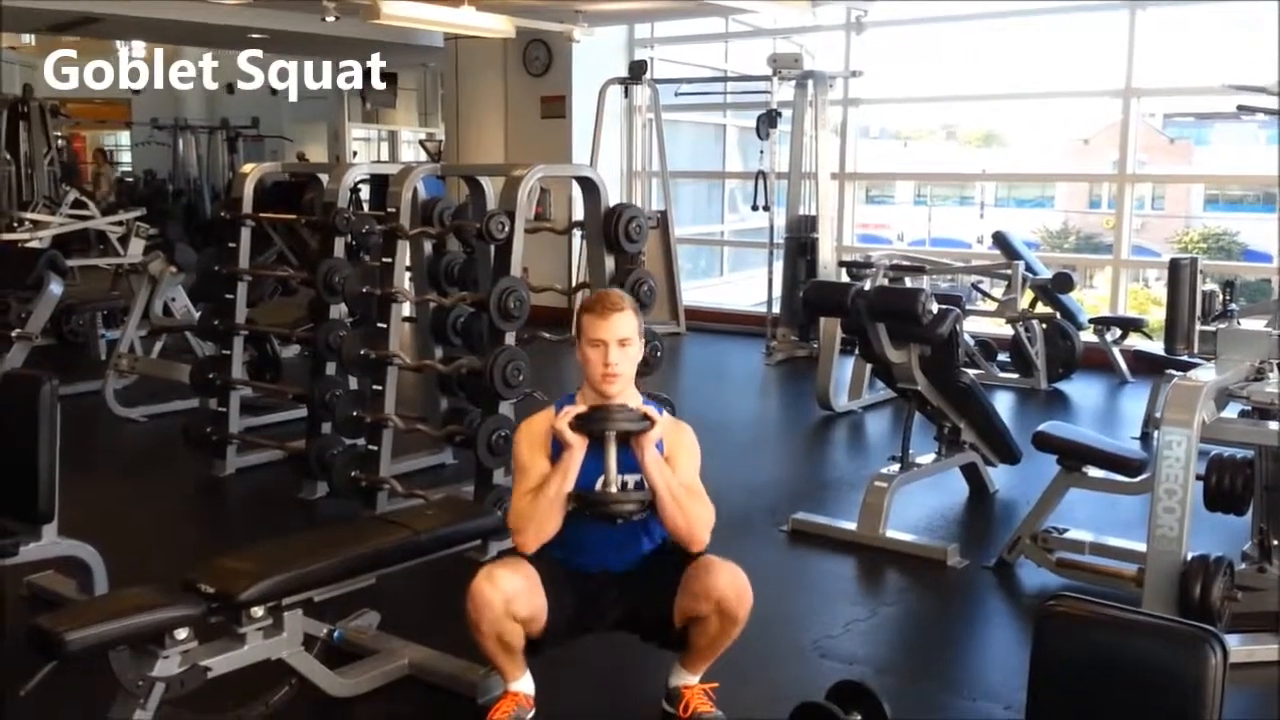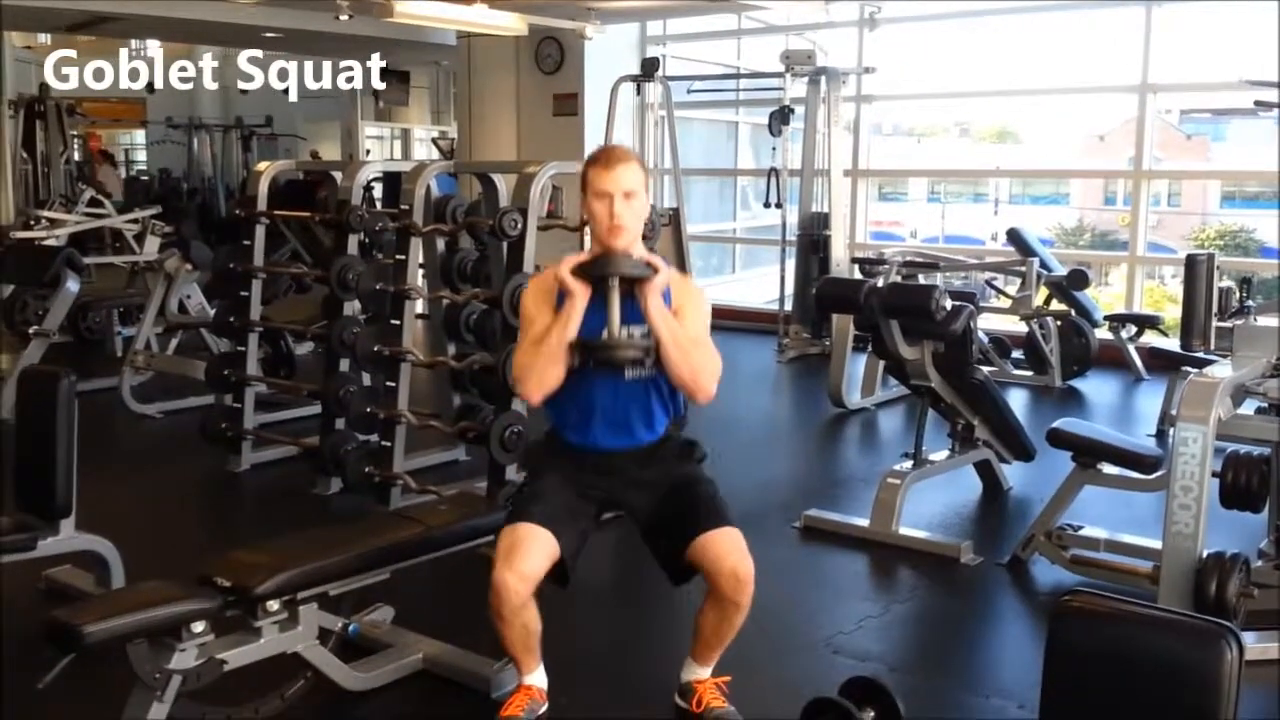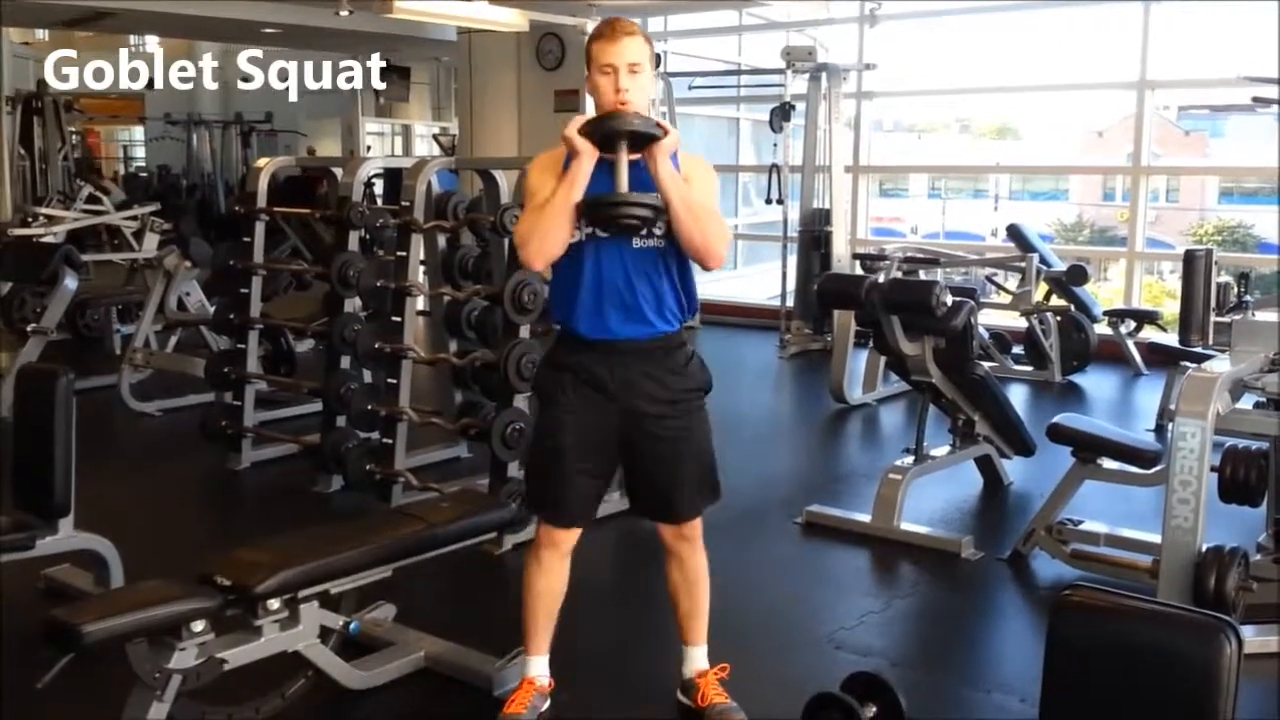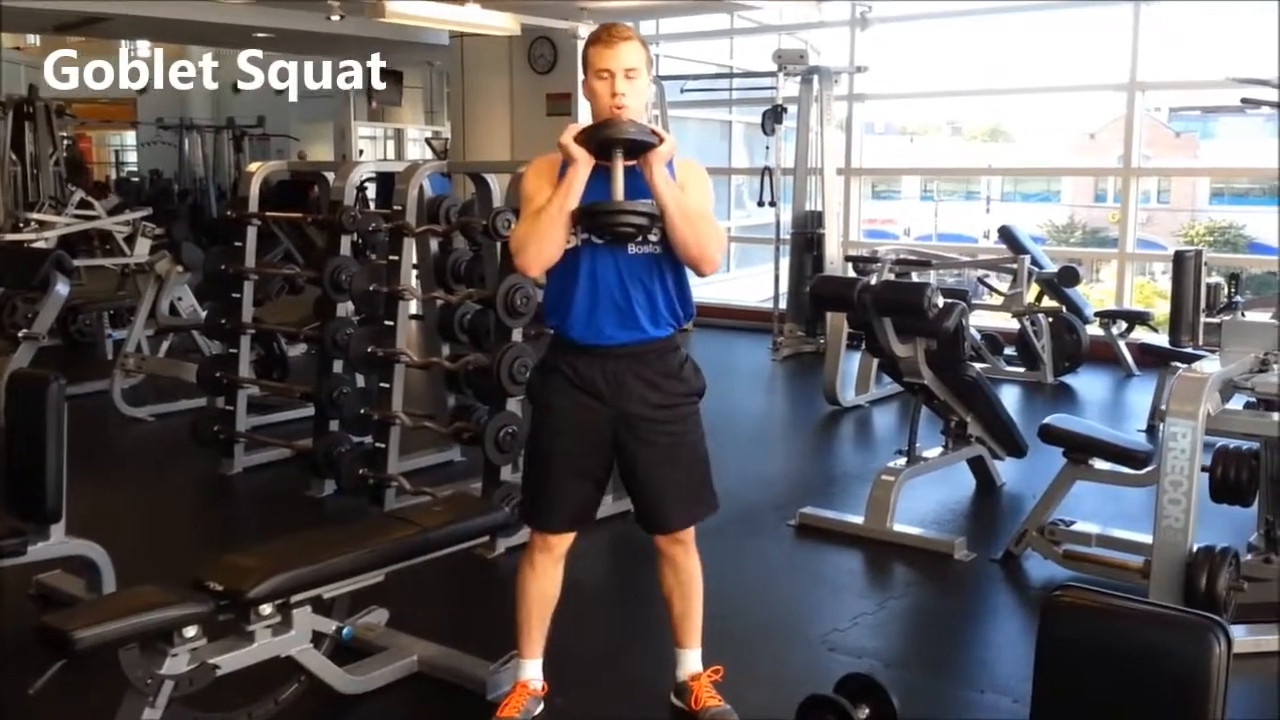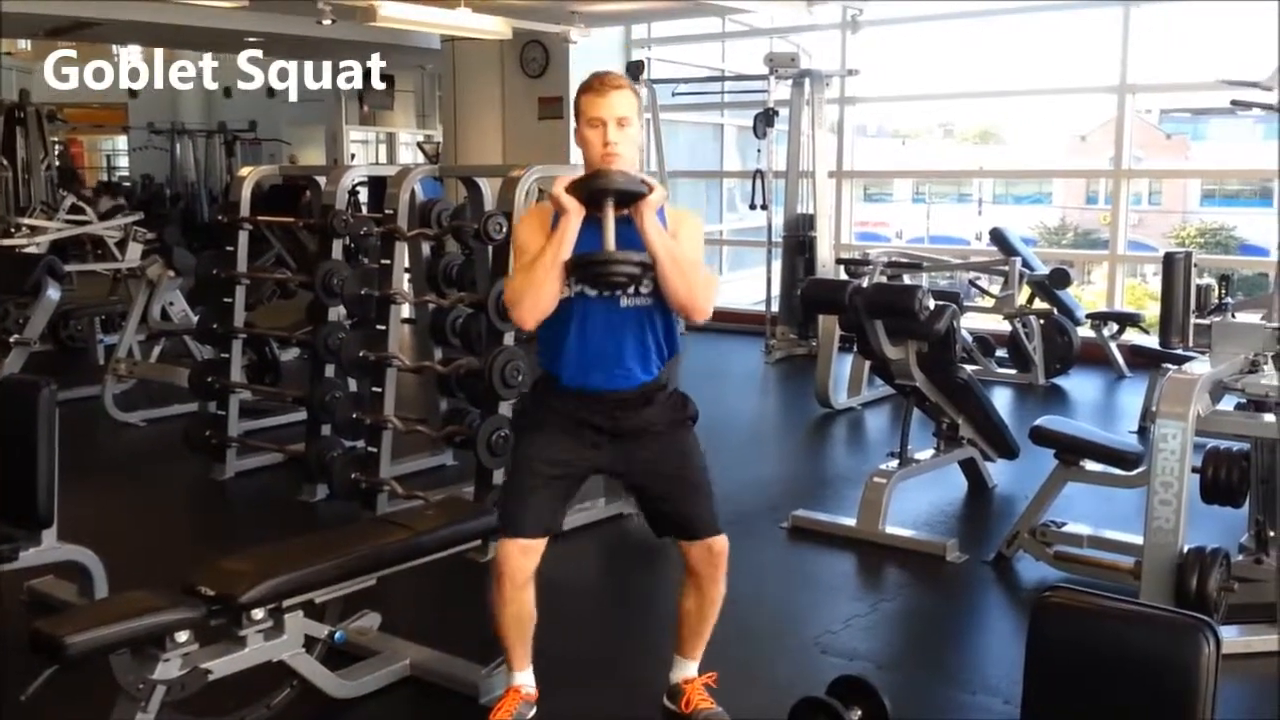
dt=0.4s
person 1, frame 1
left shoulder: (673, 433)
right shoulder: (540, 430)
left elbow: (696, 538)
right elbow: (527, 540)
left wrist: (647, 453)
right wrist: (573, 454)
left hip: (646, 574)
right hip: (564, 578)
left knee: (730, 590)
right knee: (488, 592)
person 1, frame 2
left shoulder: (680, 290)
right shoulder: (549, 288)
left elbow: (703, 387)
right elbow: (531, 388)
left wrist: (651, 302)
right wrist: (576, 300)
left hip: (658, 458)
right hip: (571, 459)
left knee: (734, 574)
right knee: (510, 580)
person 1, frame 3
left shoulder: (687, 164)
right shoulder: (554, 164)
left elbow: (713, 253)
right elbow: (534, 254)
left wrist: (660, 165)
right wrist: (584, 162)
left hip: (663, 368)
right hip: (580, 369)
left knee: (682, 533)
right knee: (554, 536)
person 1, frame 4
left shoulder: (683, 170)
right shoulder: (550, 169)
left elbow: (707, 259)
right elbow: (530, 260)
left wrist: (656, 172)
right wrist: (580, 169)
left hip: (657, 371)
right hip: (574, 372)
left knee: (676, 536)
right knee: (549, 538)
person 1, frame 5
left shoulder: (674, 218)
right shoulder: (543, 218)
left elbow: (698, 307)
right elbow: (525, 313)
left wrist: (647, 220)
right wrist: (572, 220)
left hip: (648, 407)
right hip: (564, 407)
left knee: (709, 550)
right knee: (513, 558)
